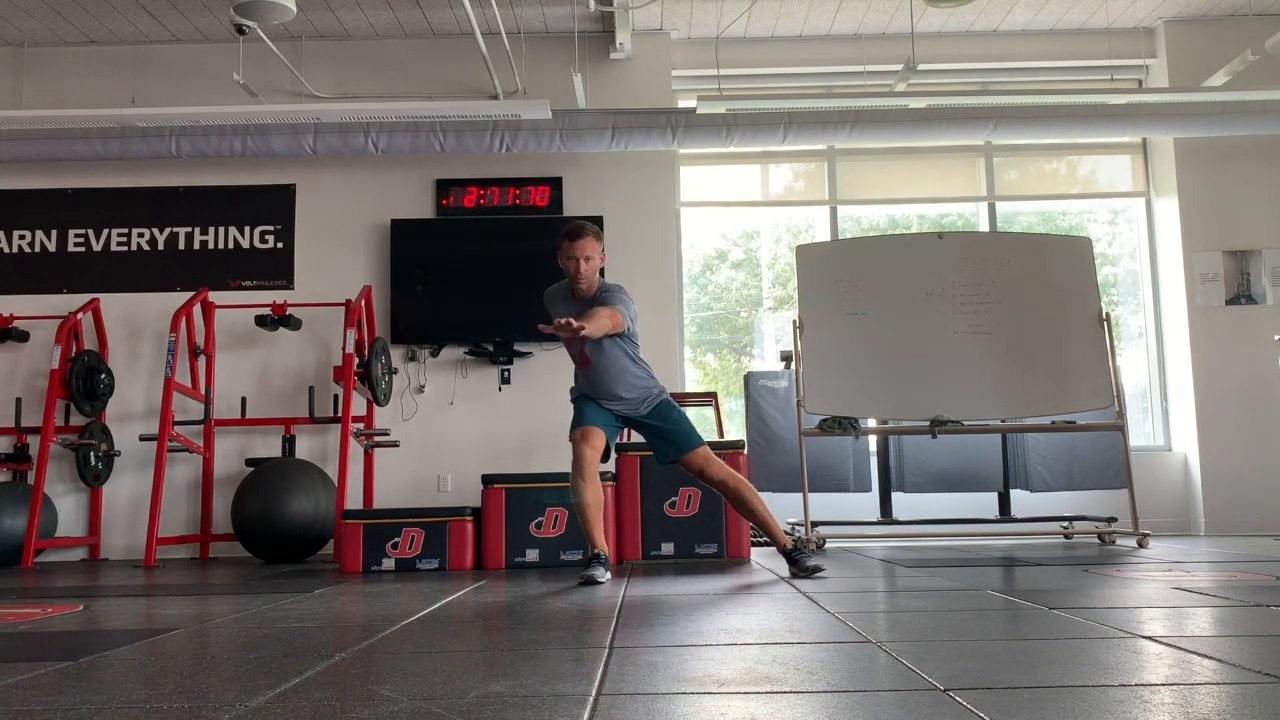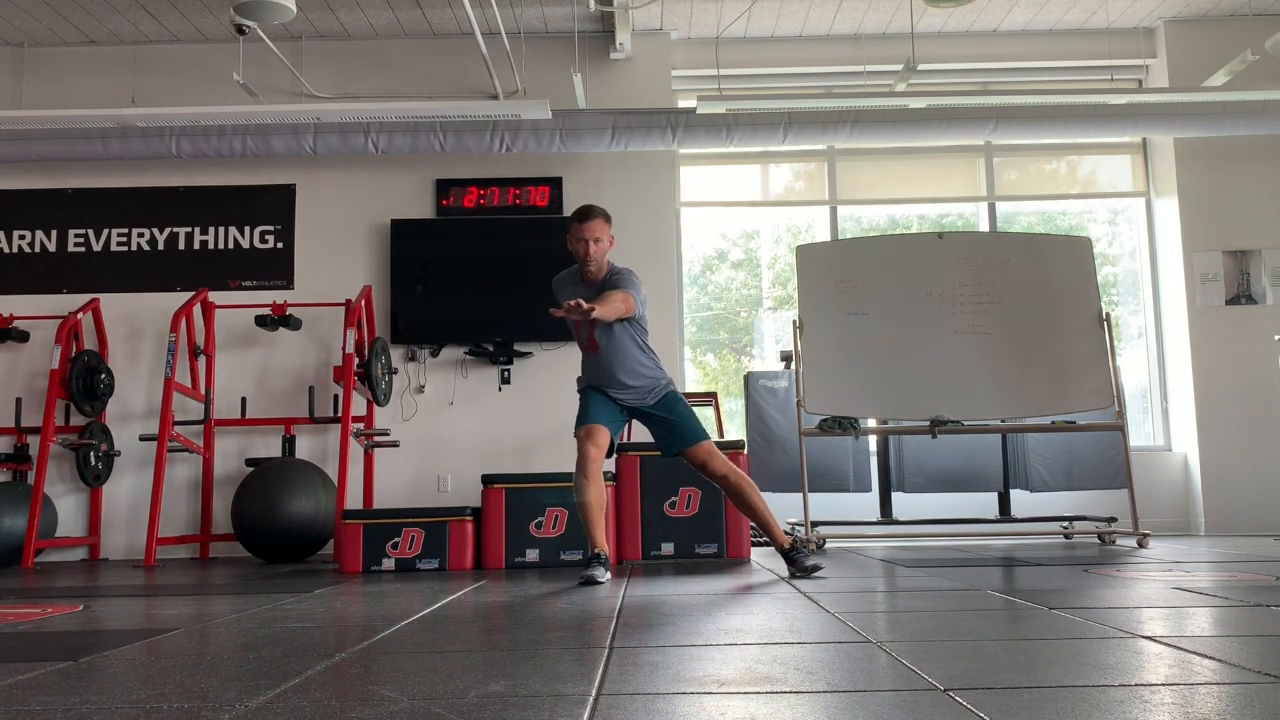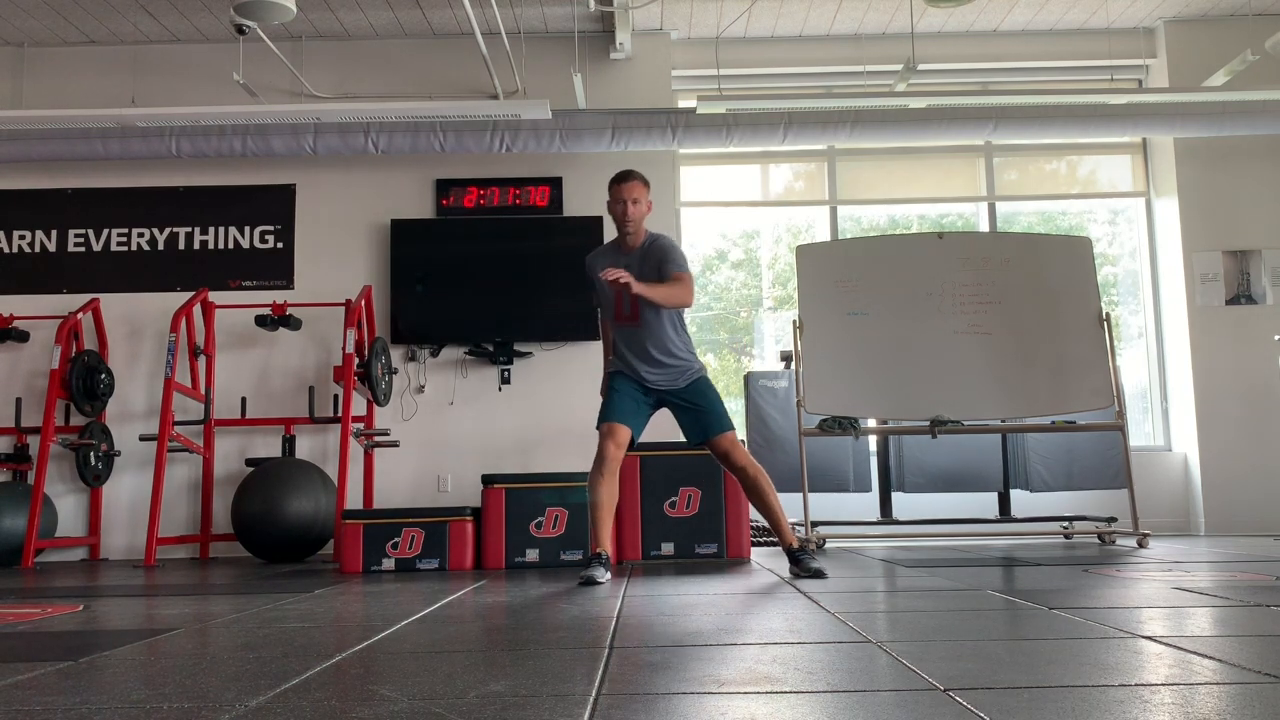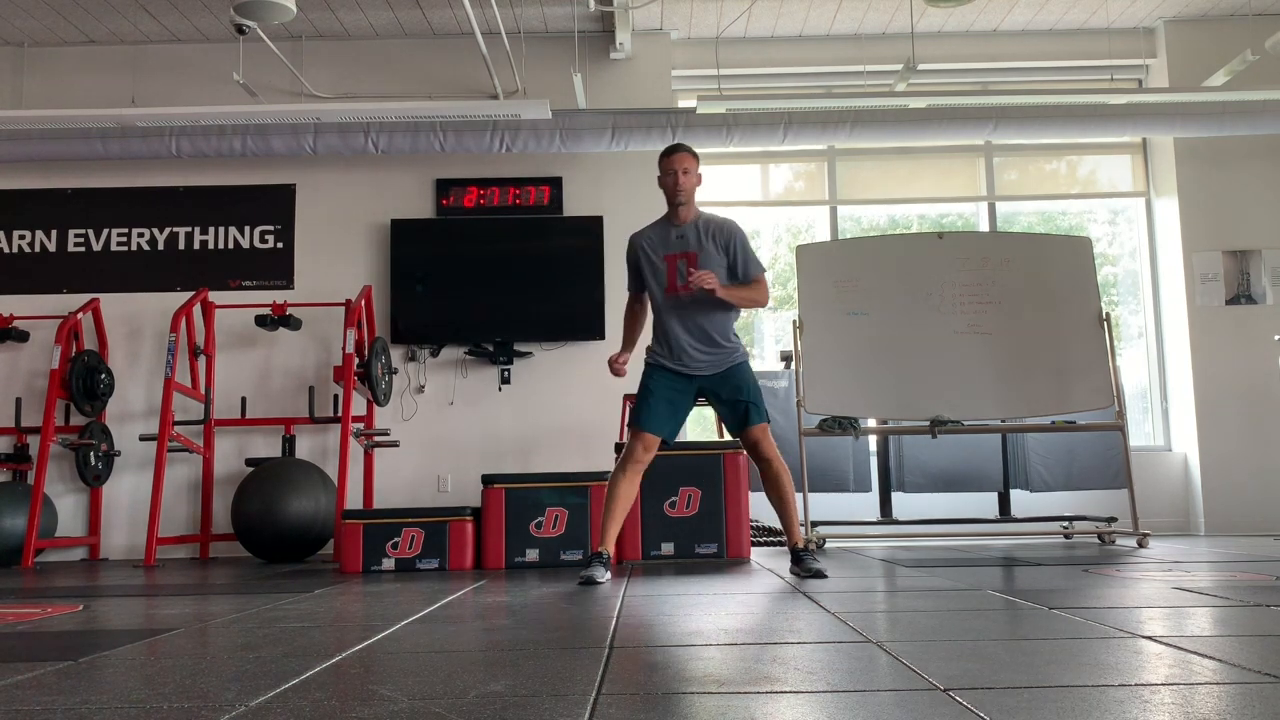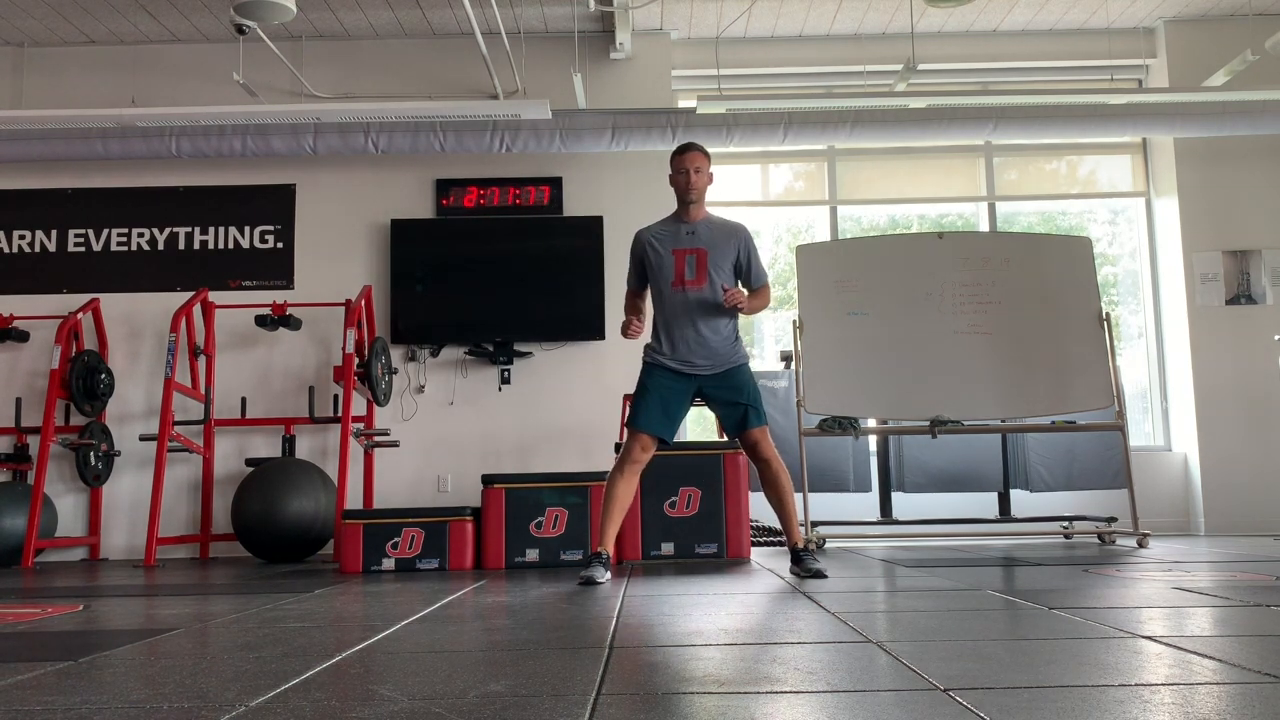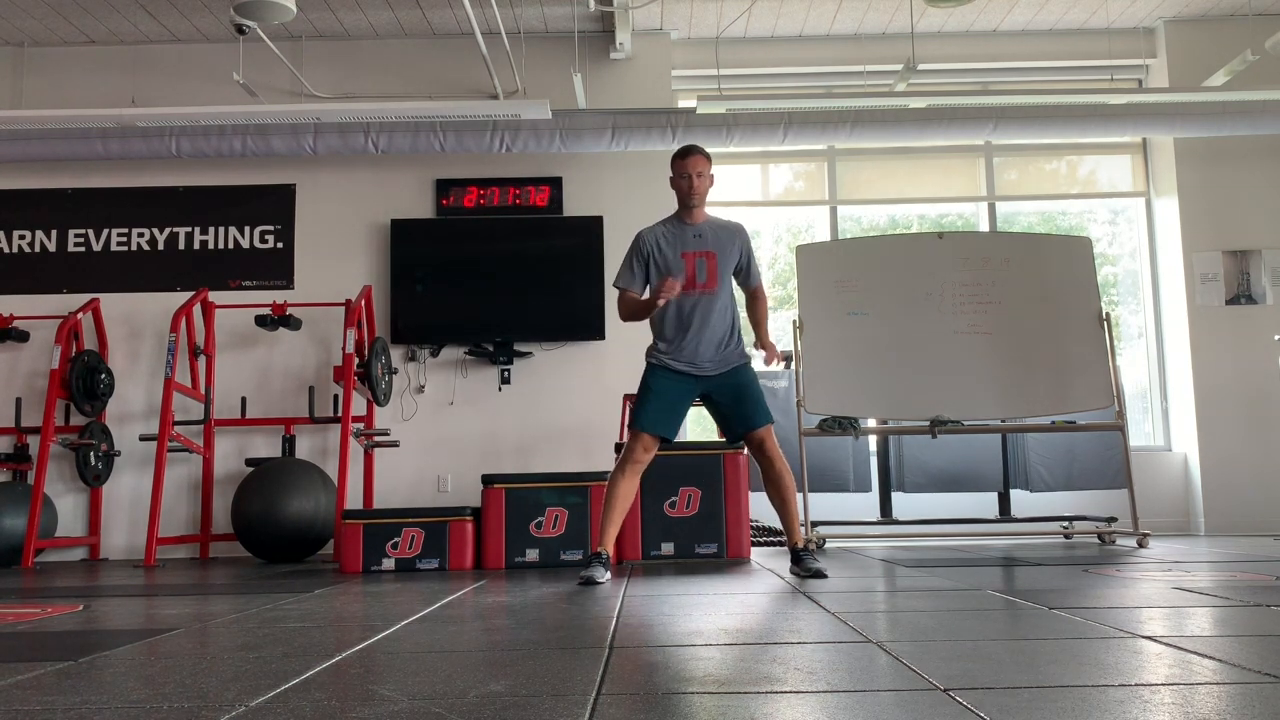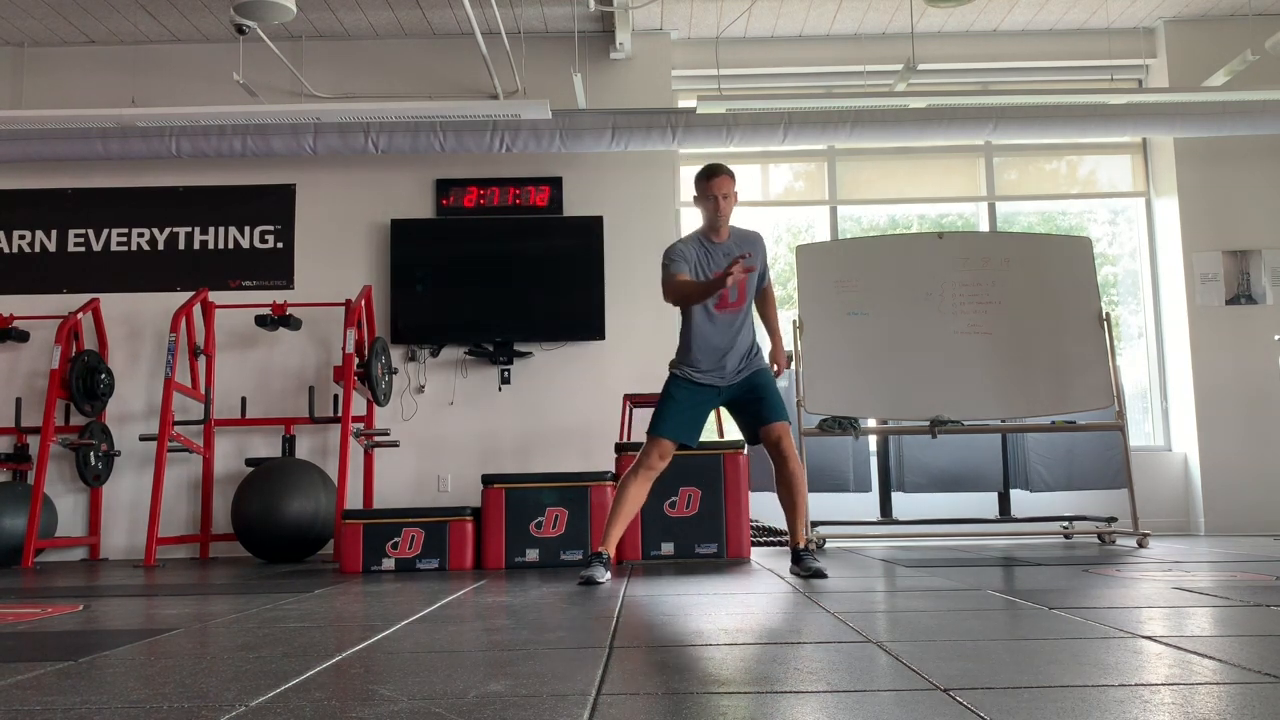
dt=0.4s
person 1, frame 1
left shoulder: (615, 297)
right shoulder: (553, 298)
left elbow: (602, 321)
left wrist: (580, 327)
left hip: (646, 398)
right hip: (595, 399)
left knee: (712, 469)
right knee: (584, 450)
left ankle: (788, 547)
right ankle: (598, 557)
person 1, frame 2
left shoulder: (625, 280)
right shoulder: (561, 284)
left elbow: (616, 304)
left wrist: (592, 309)
left hip: (652, 389)
right hip: (601, 391)
left knee: (715, 464)
right knee: (589, 450)
left ankle: (787, 547)
right ankle: (599, 556)
person 1, frame 3
left shoulder: (664, 248)
right shoulder: (596, 261)
left elbow: (685, 295)
left wrist: (637, 286)
right wrist: (608, 372)
left hip: (683, 373)
right hip: (629, 376)
left knee: (735, 455)
right knee: (609, 448)
left ankle: (793, 549)
right ankle: (600, 556)
person 1, frame 4
left shoulder: (725, 231)
right shoulder: (641, 242)
left elbow: (760, 294)
right elbow: (637, 302)
left wrist: (721, 288)
right wrist: (625, 350)
left hip: (726, 361)
right hip: (667, 366)
left knee: (763, 447)
right knee: (637, 453)
left ankle: (799, 549)
right ankle: (602, 555)
person 1, frame 5
left shoulder: (735, 235)
right shoulder: (647, 239)
left elbow: (764, 292)
right elbow: (635, 294)
left wrist: (746, 303)
right wrist: (633, 320)
left hip: (726, 363)
right hip: (665, 365)
left knee: (762, 448)
right knee: (634, 453)
left ankle: (798, 549)
right ankle: (602, 555)
person 1, frame 6
left shoulder: (734, 234)
right shoulder: (649, 239)
left elbow: (755, 291)
right elbow: (626, 307)
left wrist: (763, 335)
right wrist: (654, 301)
left hip: (729, 363)
right hip: (669, 366)
left knee: (767, 447)
right knee: (635, 453)
left ankle: (799, 550)
right ankle: (602, 556)
person 1, frame 7
left shoulder: (753, 242)
right shoulder: (681, 251)
right elbow: (675, 293)
left wrist: (776, 342)
right wrist: (719, 281)
left hip: (748, 369)
right hip: (693, 375)
left knee: (783, 444)
right knee: (652, 459)
left ankle: (800, 550)
right ankle: (603, 555)
